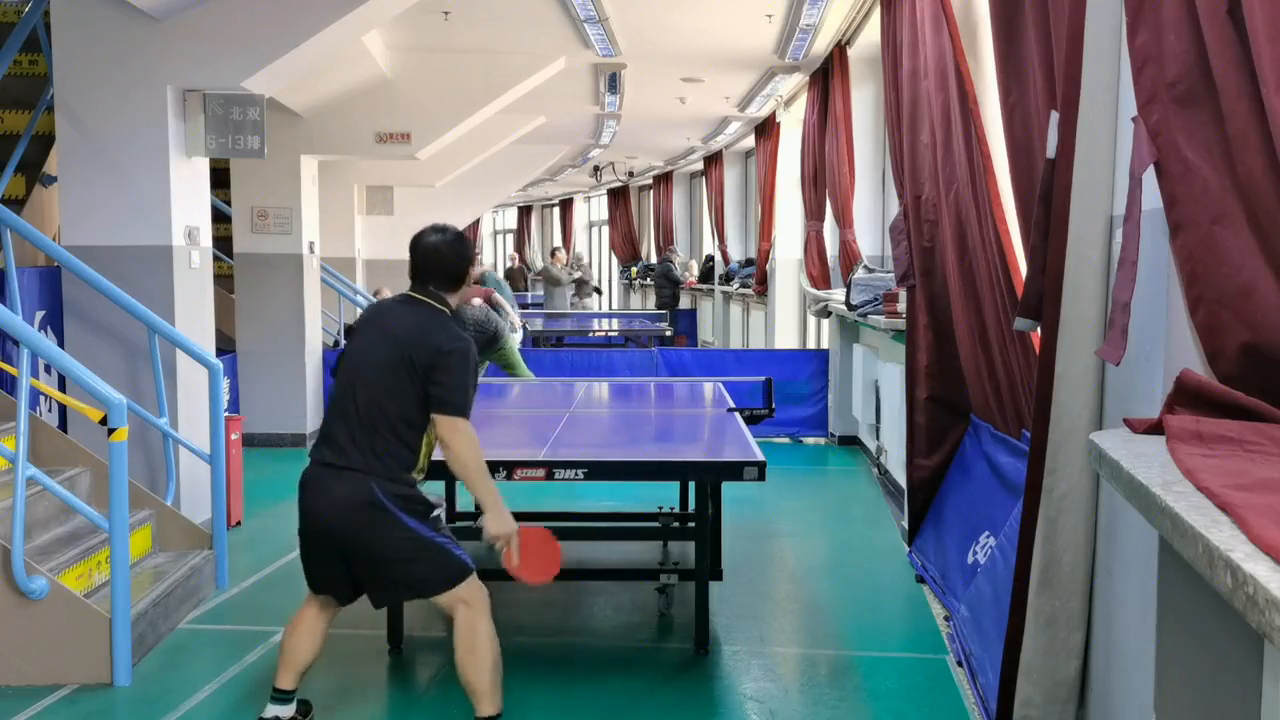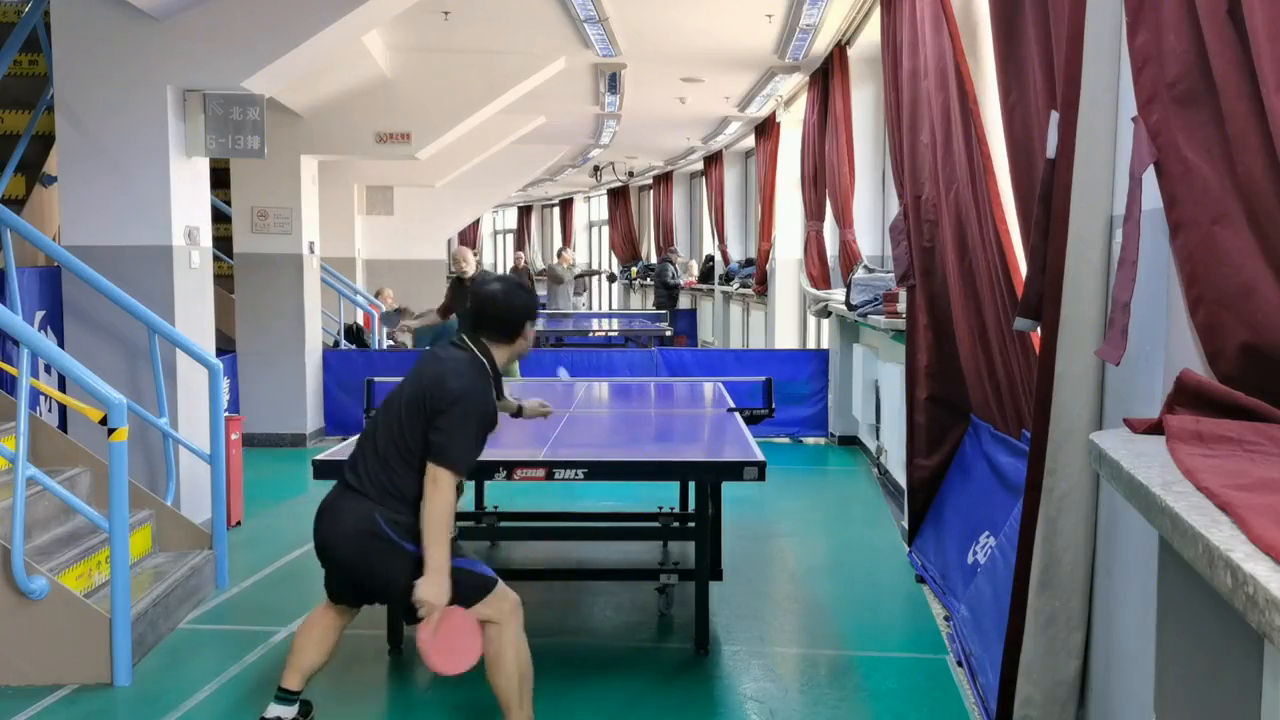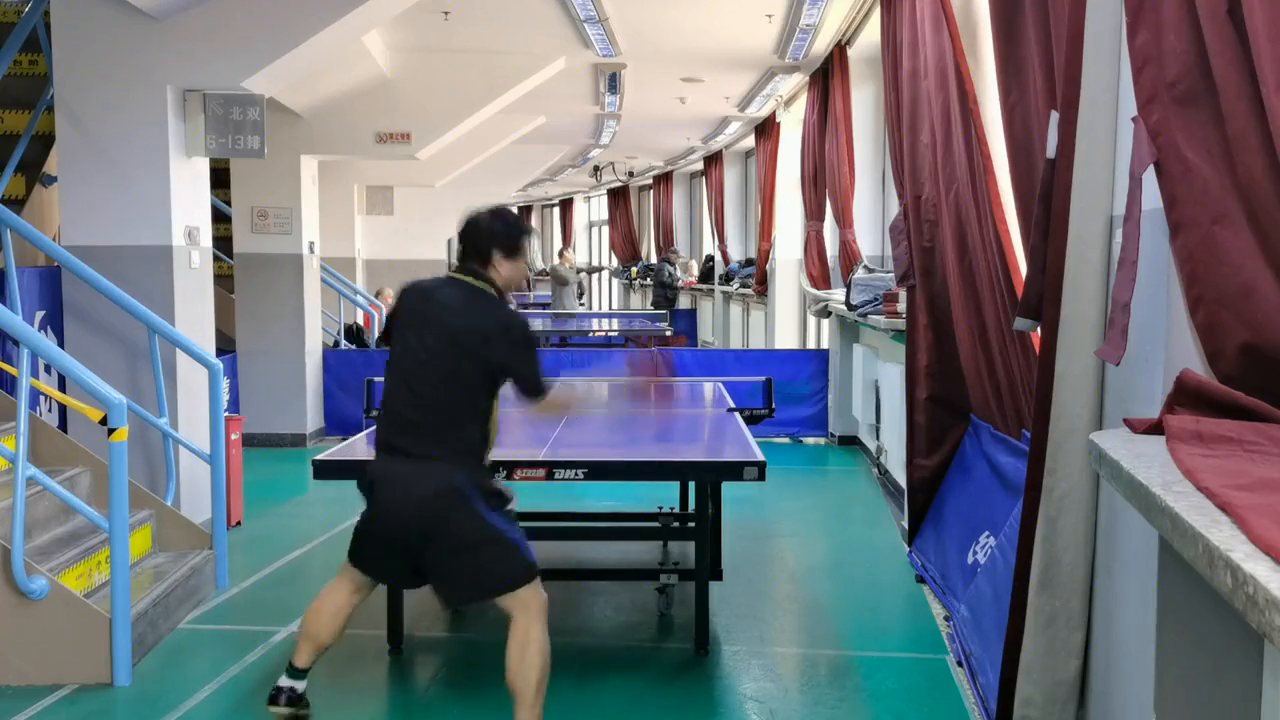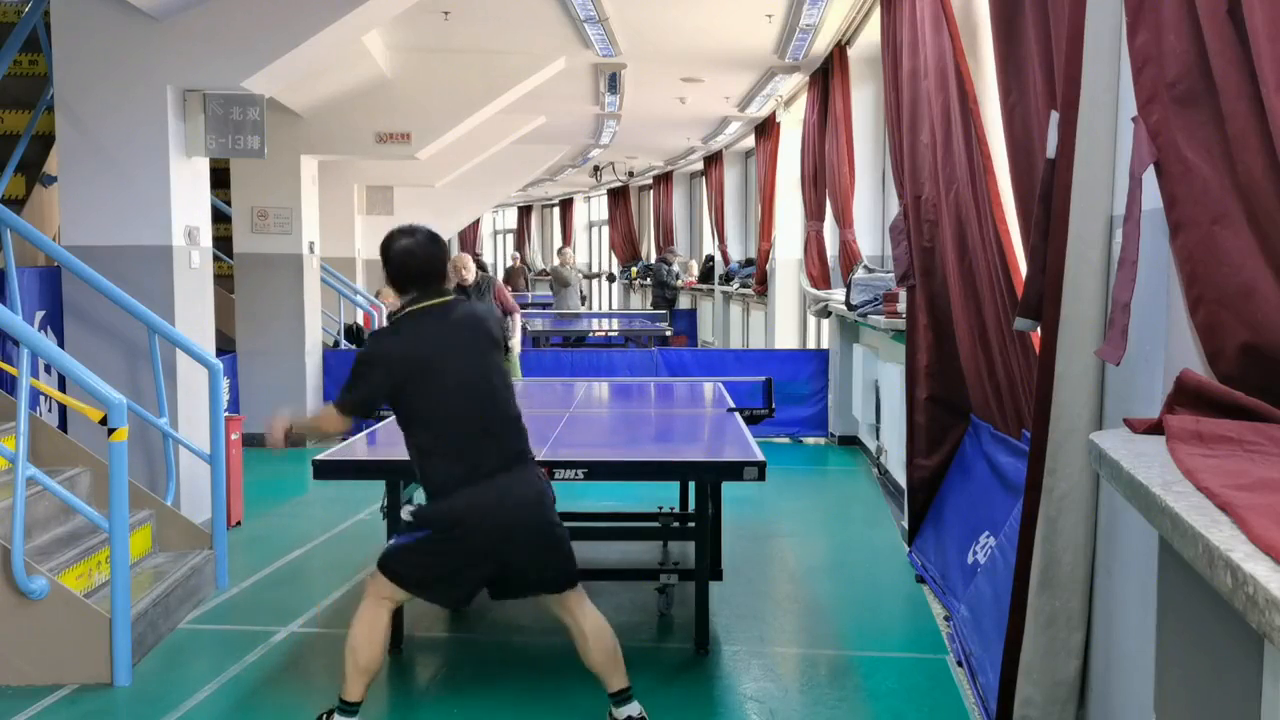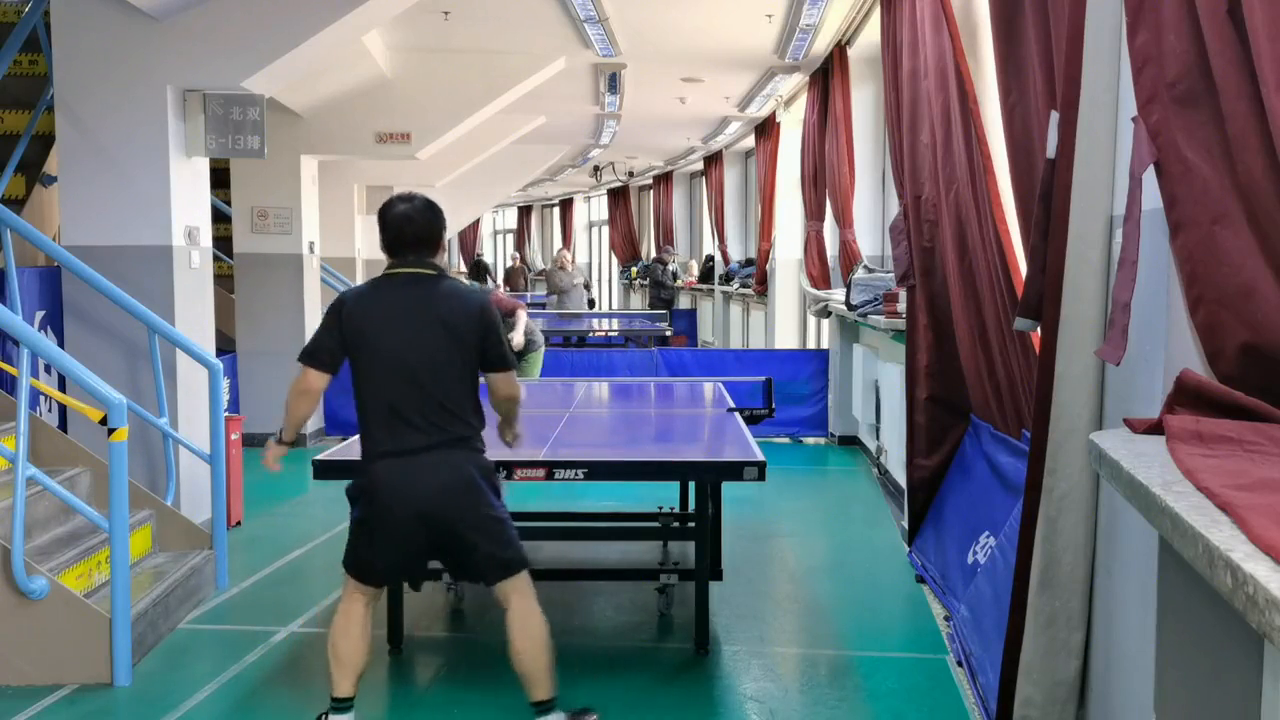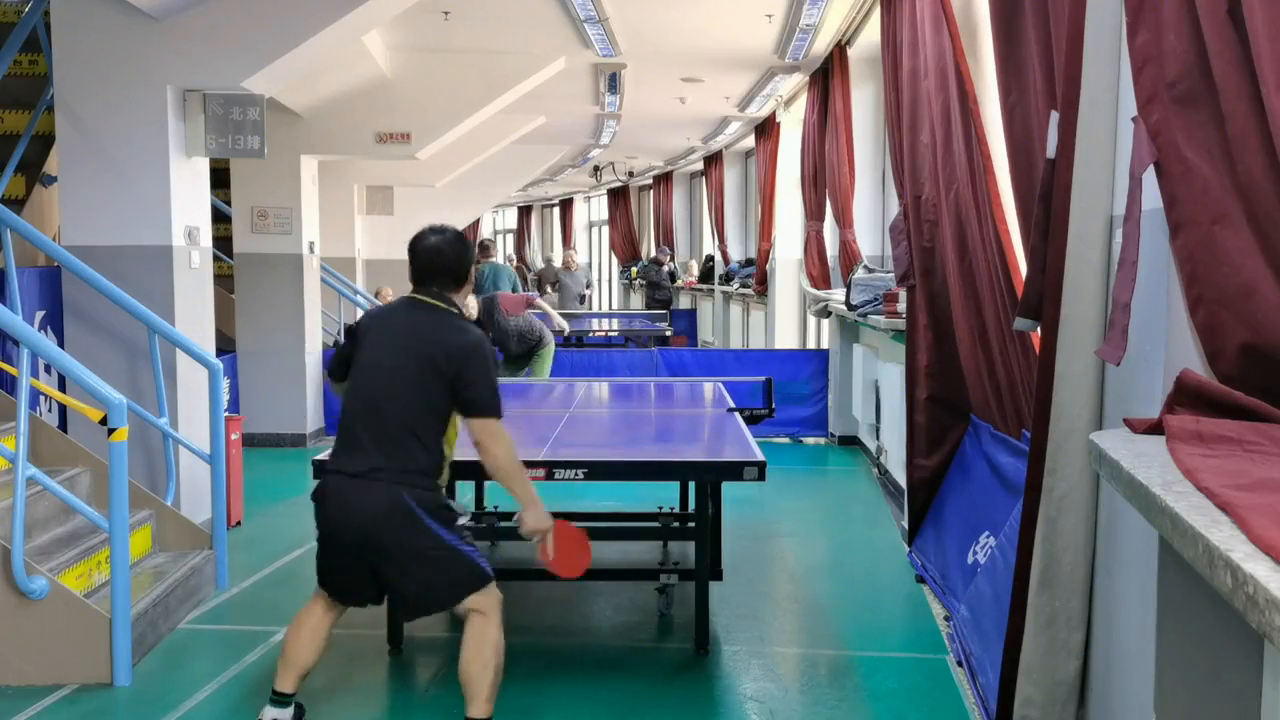
dt=0.3s
person 1, frame 1
left shoulder: (378, 315)
right shoulder: (451, 343)
right elbow: (453, 434)
right wrist: (494, 508)
left hip: (320, 489)
right hip: (375, 499)
left knee: (324, 600)
right knee: (471, 601)
person 1, frame 2
left shoulder: (448, 356)
right shoulder: (471, 392)
right elbow: (439, 484)
left wrist: (517, 407)
right wrist: (436, 573)
left hip: (336, 517)
right hip: (381, 528)
left knee: (338, 605)
right knee: (503, 611)
person 1, frame 3
left shoulder: (416, 295)
right shoulder: (503, 326)
right elbow: (544, 402)
left hip: (392, 482)
right hip: (449, 491)
left knee: (352, 582)
right knee: (529, 604)
person 1, frame 4
left shoulder: (386, 348)
right shoulder: (481, 319)
left elbow: (335, 422)
left wrist: (291, 428)
left hip: (458, 511)
right hip: (525, 496)
left knee: (379, 596)
right knee: (573, 603)
person 1, frame 5
left shoulder: (352, 304)
right shoulder: (472, 304)
left elbow: (309, 384)
right elbow: (505, 390)
left wrist: (283, 438)
right wrist: (508, 425)
left hip: (388, 481)
right hip: (460, 477)
left knee: (358, 594)
right knee: (517, 593)
person 1, frame 6
left shoulder: (374, 321)
right shoulder: (468, 343)
left elbow: (336, 377)
right elbow: (488, 437)
right wrist: (530, 504)
left hip: (342, 497)
right hip: (402, 504)
left knee: (327, 601)
right knee: (484, 606)
